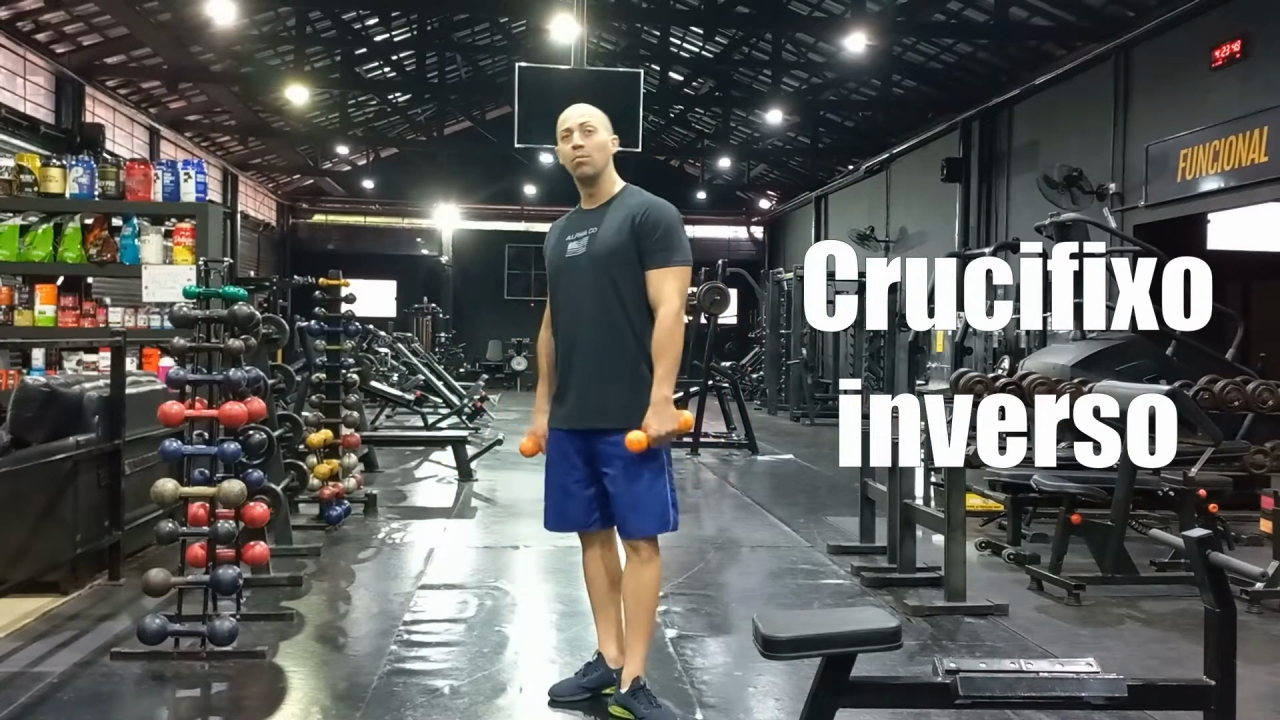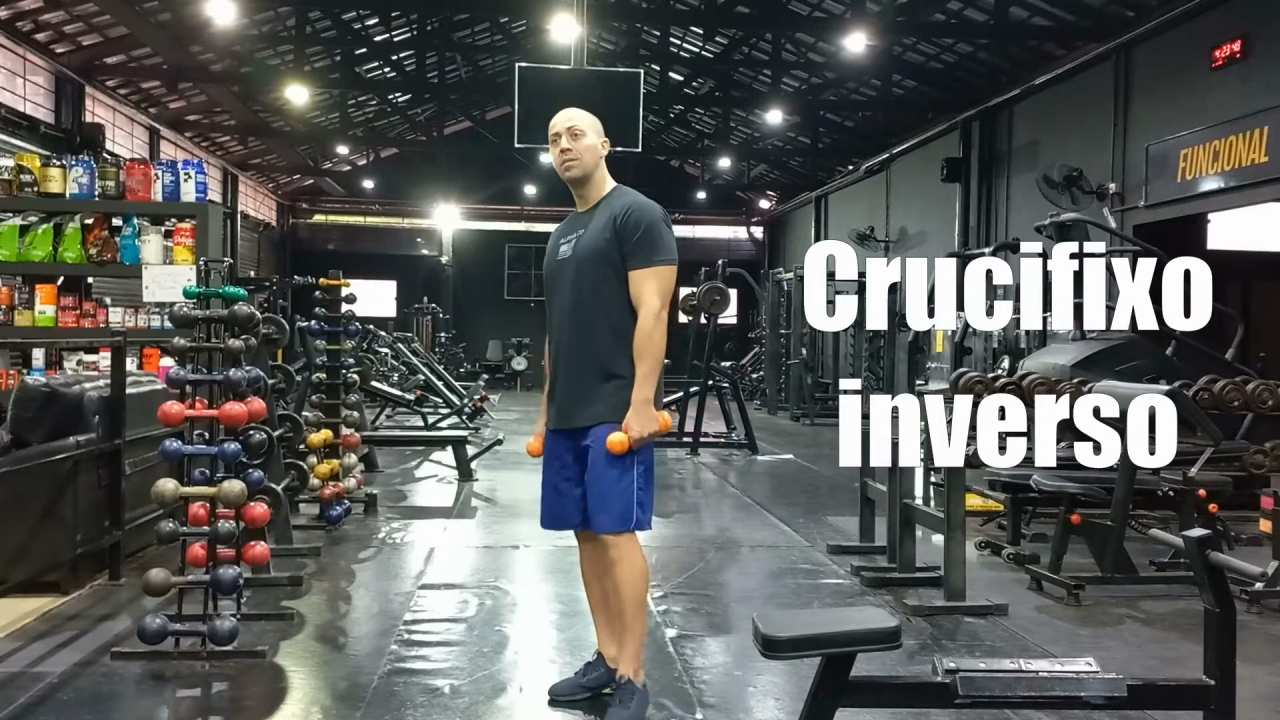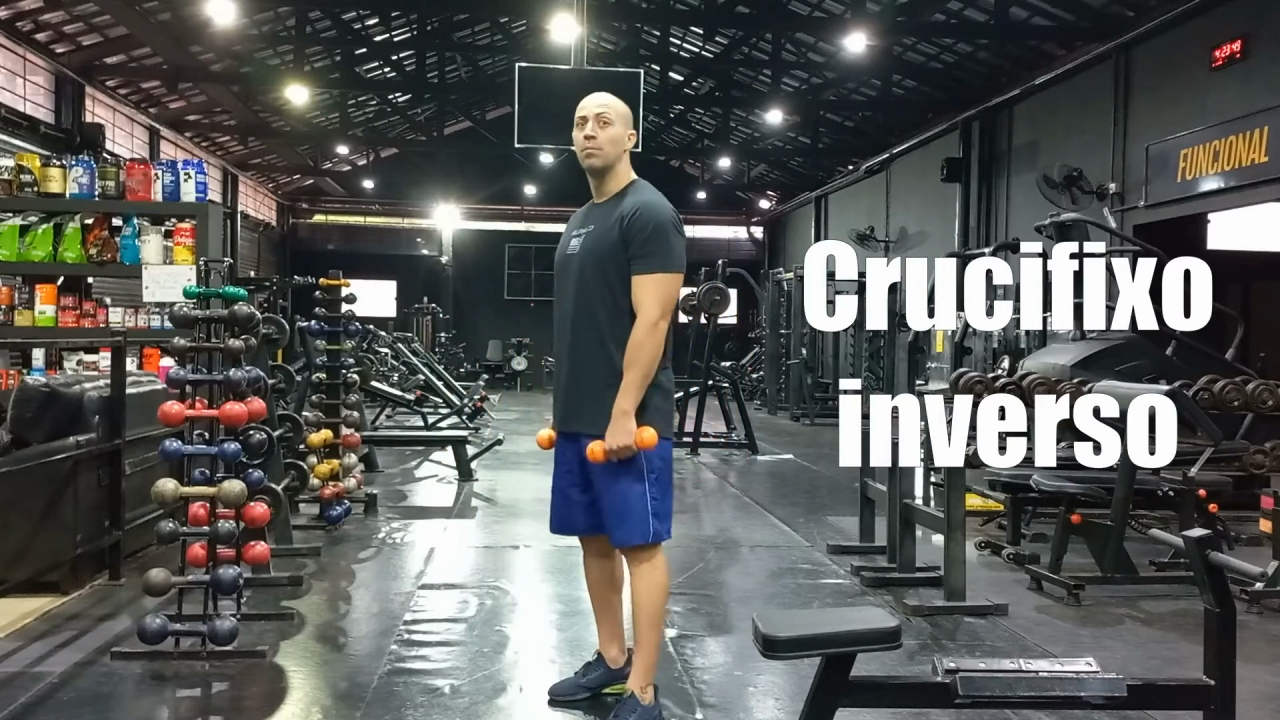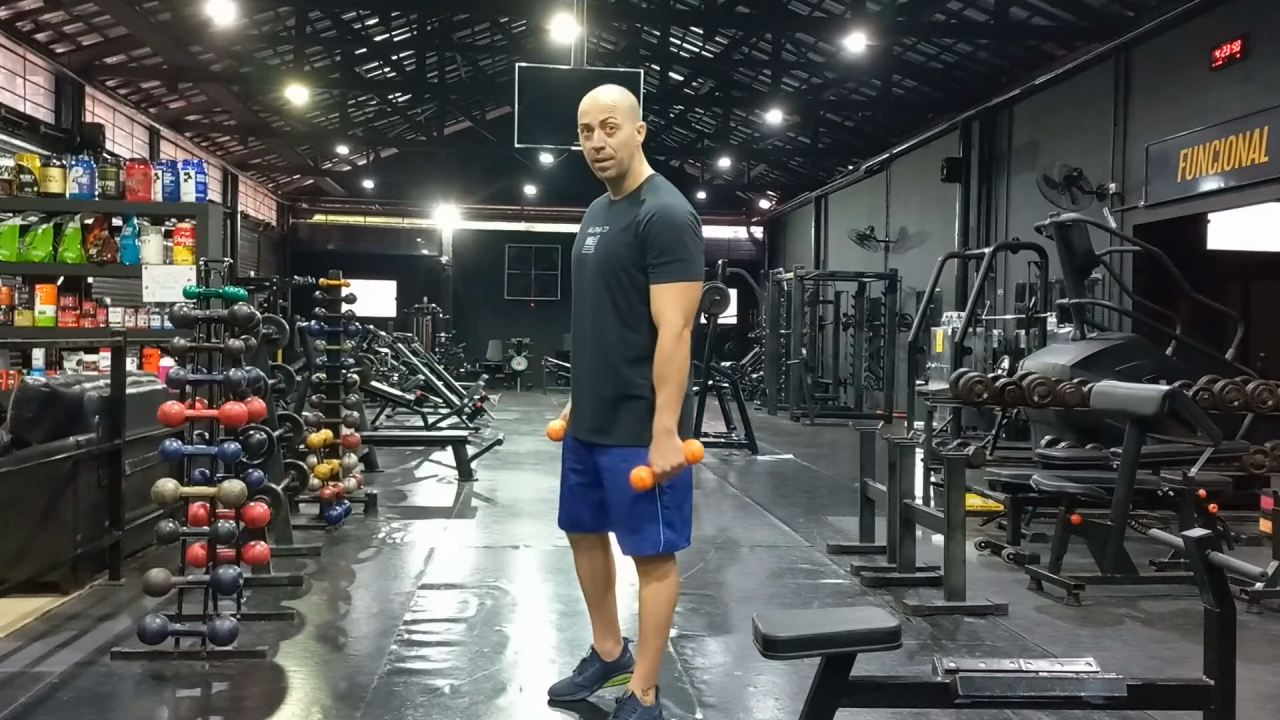
dt=0.5s
person 1, frame 1
left shoulder: (650, 214)
right shoulder: (559, 233)
left elbow: (670, 310)
left wrist: (661, 400)
right wrist: (543, 406)
left hip: (631, 413)
right hip: (572, 416)
left knee: (639, 538)
right knee: (593, 535)
right ankle: (608, 659)
person 1, frame 2
left shoulder: (636, 214)
right shoulder: (561, 234)
left elbow: (653, 312)
left wrist: (643, 402)
right wrist: (546, 407)
left hip: (615, 408)
right hip: (569, 412)
left knee: (615, 532)
right knee: (586, 534)
right ankle: (607, 657)
person 1, frame 3
left shoulder: (648, 213)
right shoulder: (579, 221)
left elbow: (651, 320)
left wrist: (625, 413)
right wrist: (562, 407)
left hip: (626, 416)
right hip: (578, 416)
left knee: (639, 544)
right knee: (593, 538)
right ankle: (612, 658)
person 1, frame 4
left shoulder: (666, 216)
right shoulder: (597, 213)
left elbow: (674, 331)
left wrist: (665, 431)
right wrist: (576, 400)
left hip: (639, 425)
right hip: (591, 419)
left knee: (652, 551)
right knee: (584, 531)
right ankle: (608, 653)
